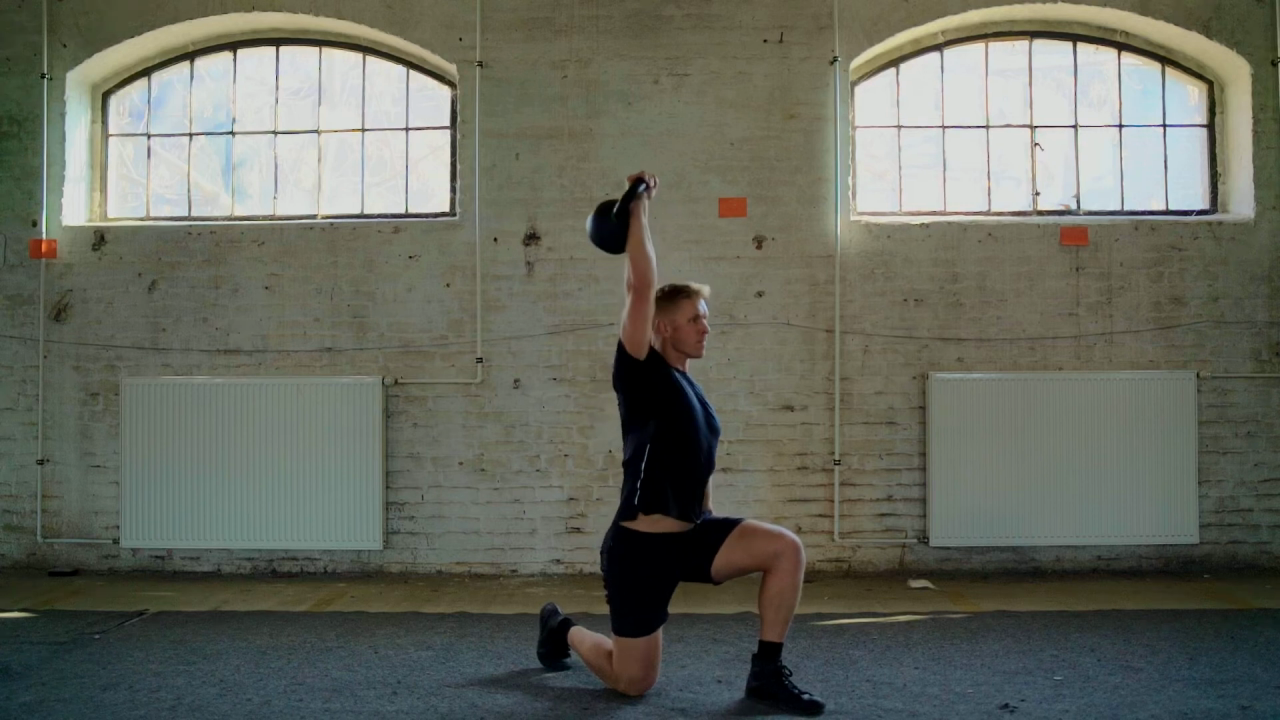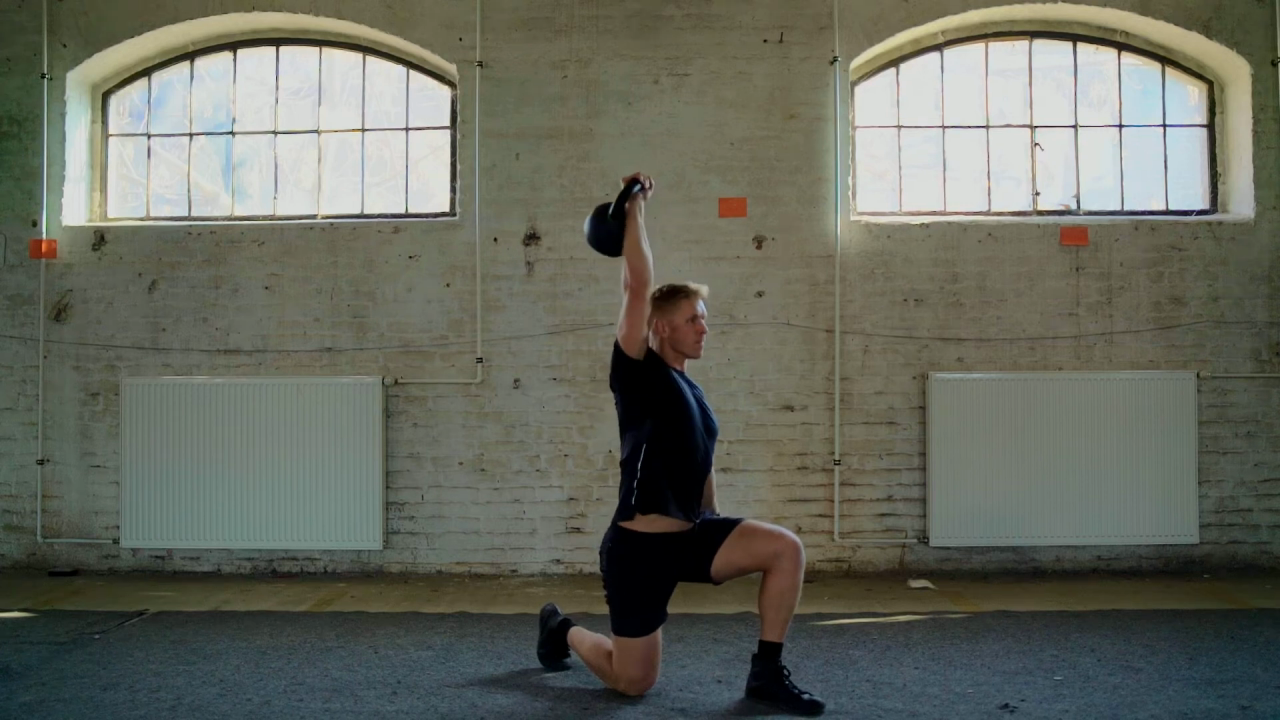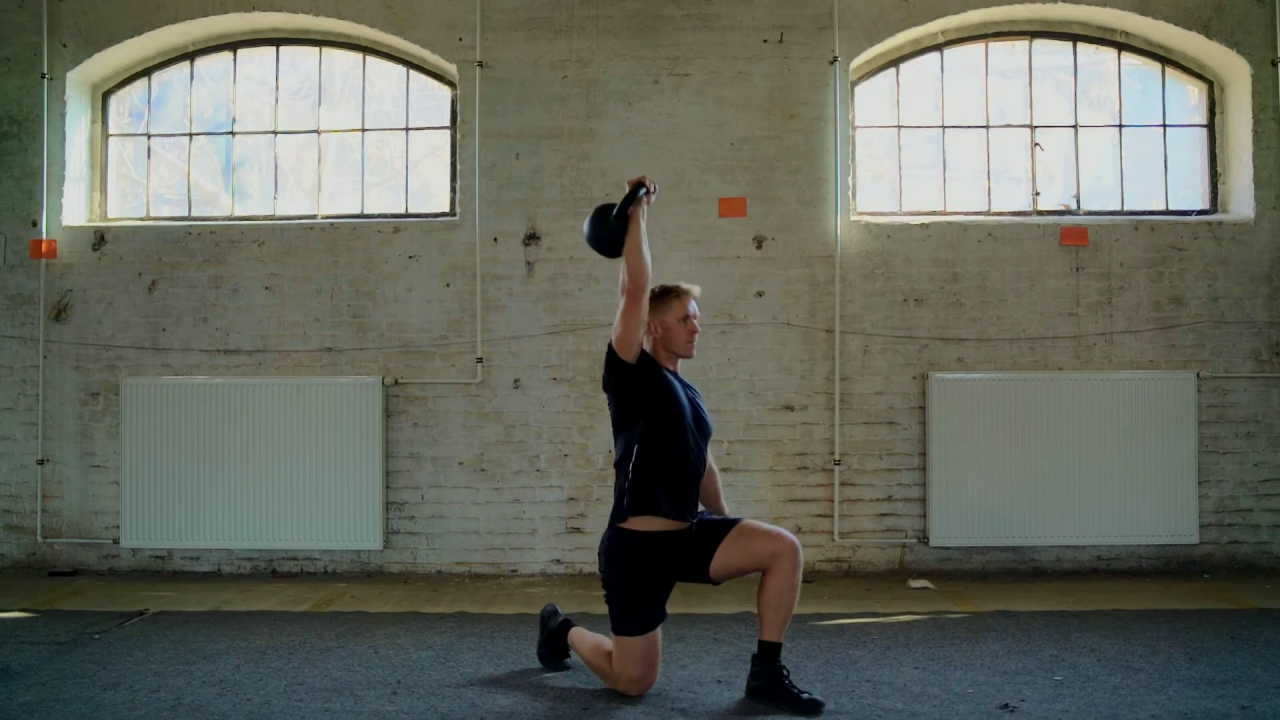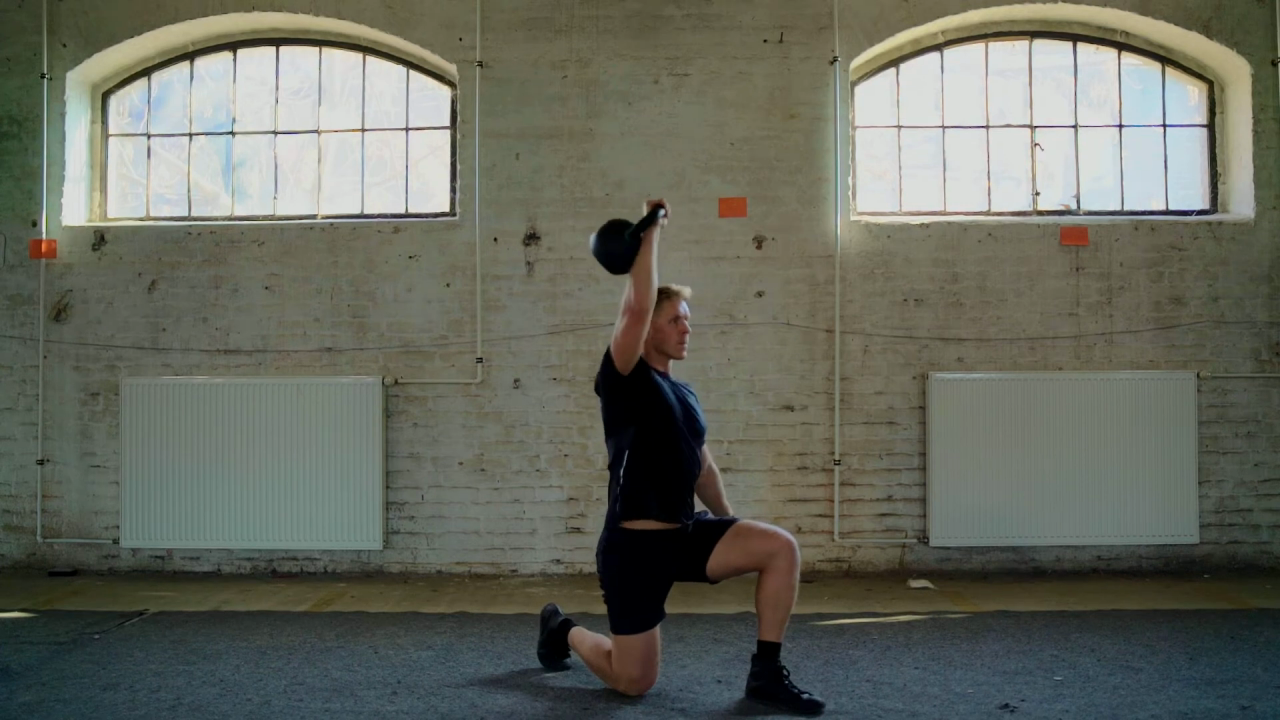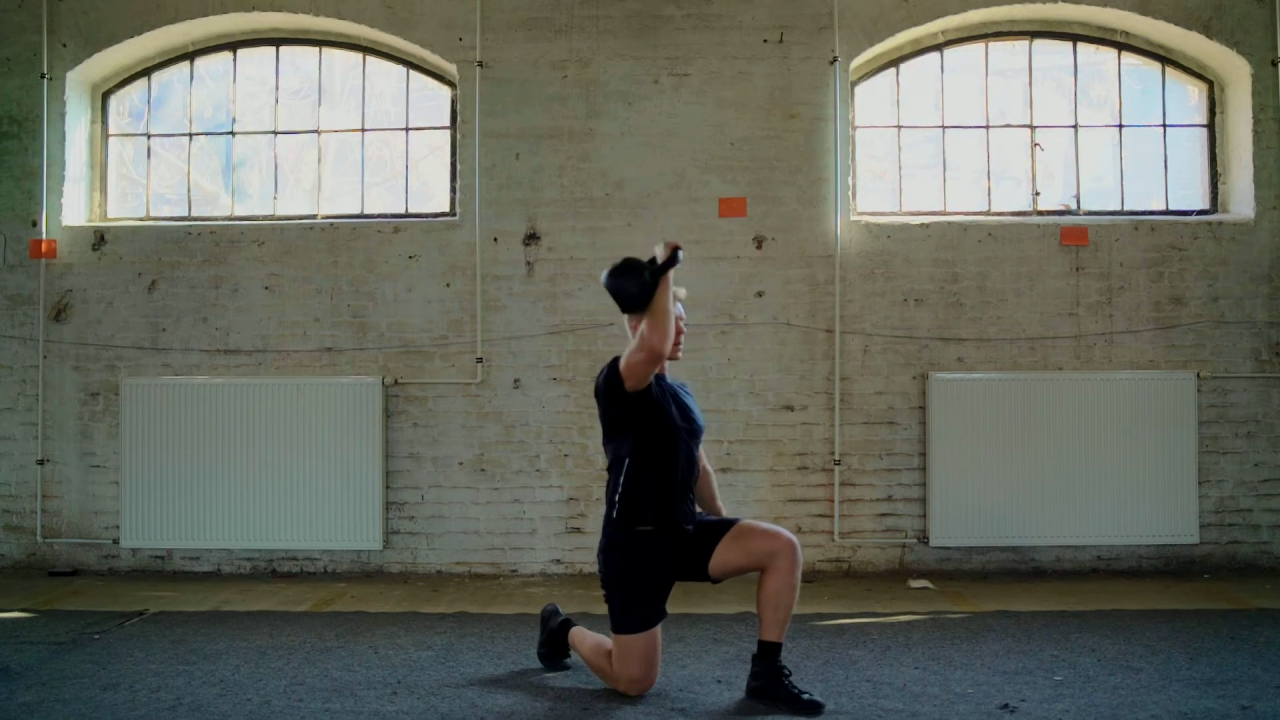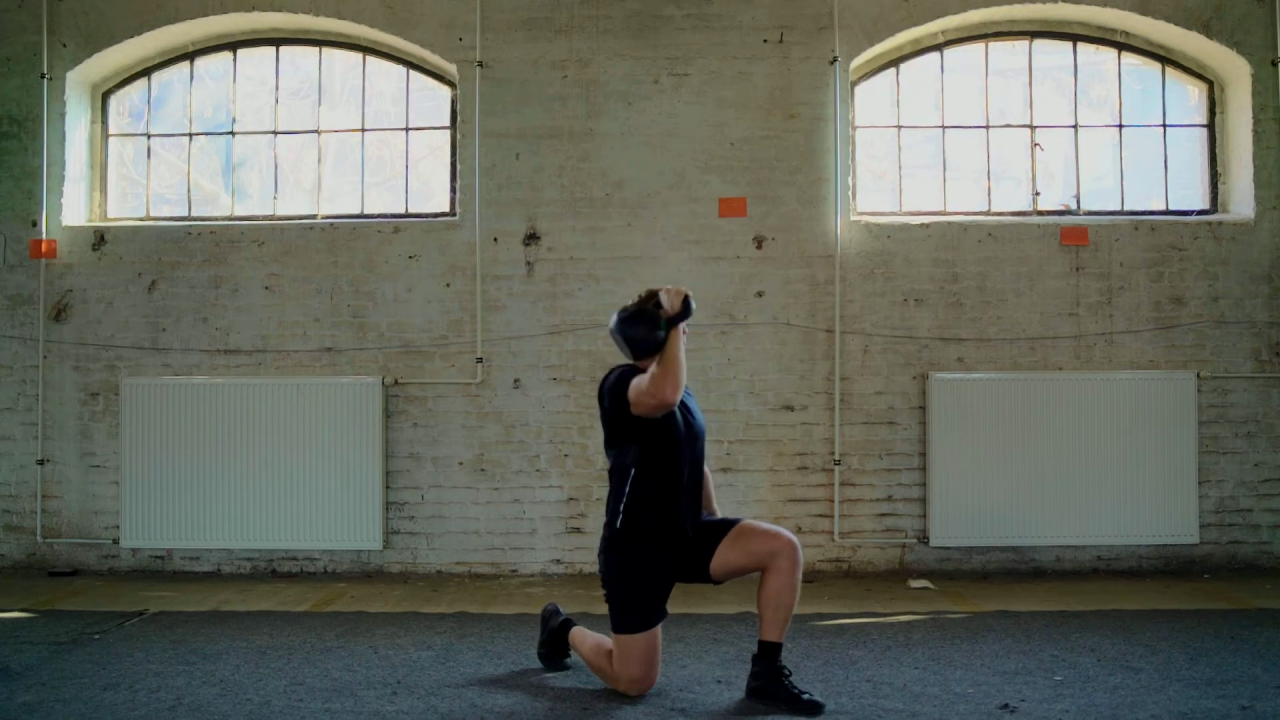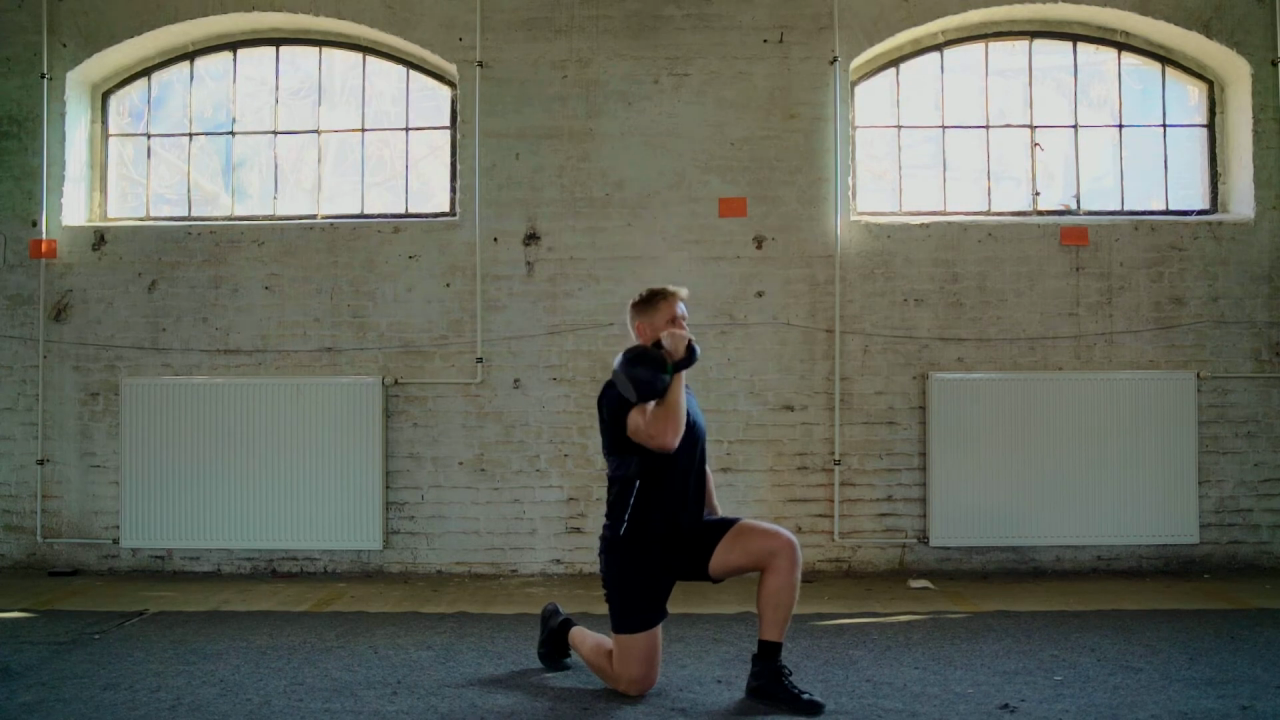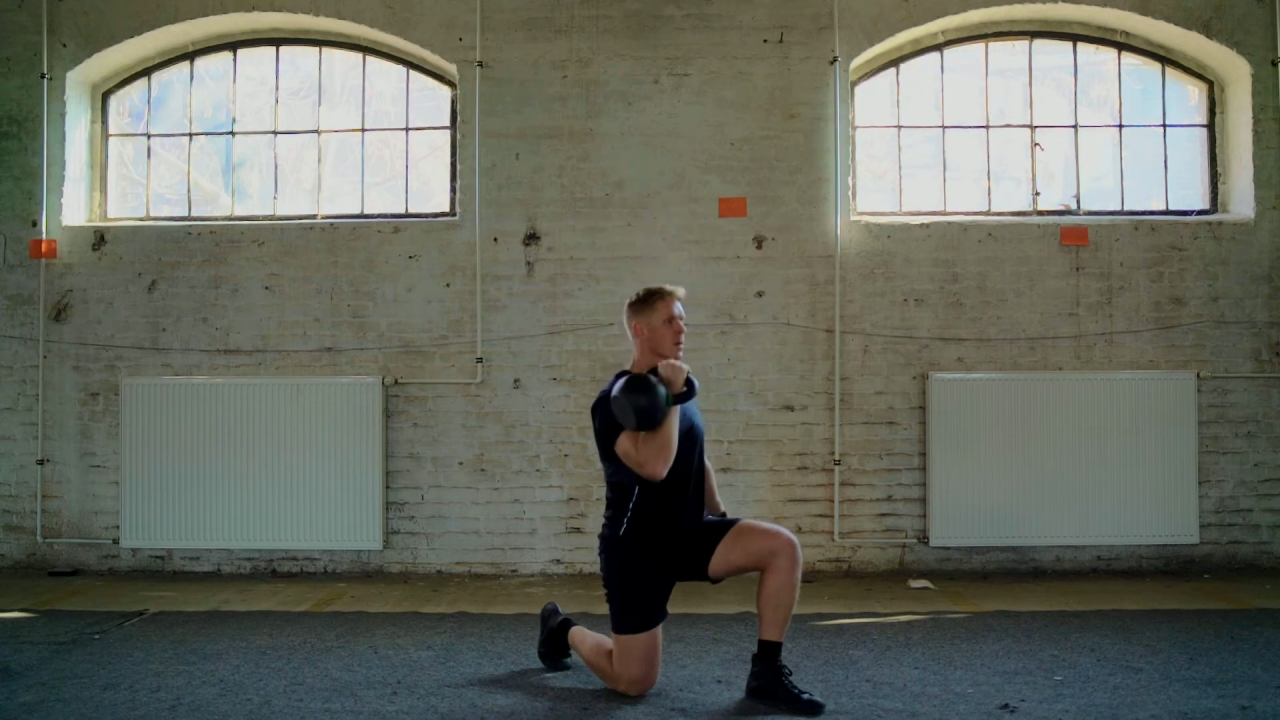
dt=0.2s
person 1, frame 1
left shoulder: (689, 391)
right shoulder: (641, 374)
right elbow: (640, 288)
left wrist: (709, 529)
right wrist: (638, 209)
left hip: (688, 537)
right hip: (640, 548)
left knee: (785, 549)
left ankle: (766, 672)
right ankle: (561, 629)
person 1, frame 2
left shoulder: (689, 391)
right shoulder: (639, 373)
right elbow: (637, 288)
left wrist: (714, 530)
right wrist: (634, 209)
left hip: (688, 537)
right hip: (639, 548)
left knee: (785, 549)
left ankle: (767, 672)
right ankle: (562, 629)
person 1, frame 3
left shoulder: (687, 393)
right shoulder: (630, 374)
right elbow: (634, 290)
left wrist: (726, 526)
right wrist: (637, 211)
left hip: (687, 536)
right hip: (637, 548)
left knee: (783, 549)
left ankle: (766, 673)
right ankle: (562, 630)
person 1, frame 4
left shoulder: (683, 394)
right shoulder: (623, 379)
left elbow: (702, 467)
right elbow: (637, 308)
left wrist: (729, 526)
right wrist: (650, 231)
left hip: (684, 533)
right hip: (635, 547)
left knee: (780, 547)
left ankle: (766, 672)
right ankle: (562, 629)
person 1, frame 5
left shoulder: (680, 393)
right shoulder: (618, 383)
right elbow: (654, 345)
left wrist: (724, 528)
right wrist: (664, 269)
left hip: (684, 533)
right hip: (636, 547)
left knee: (783, 546)
right knee: (634, 682)
left ankle: (766, 673)
right ankle: (562, 630)
person 1, frame 6
left shoulder: (683, 397)
right shoulder: (620, 384)
right elbow: (665, 394)
left wrist: (717, 528)
right wrist: (669, 319)
left hip: (685, 535)
right hip: (636, 548)
left knee: (783, 547)
right knee: (634, 682)
left ankle: (766, 674)
right ankle: (563, 631)
person 1, frame 7
left shoulder: (676, 392)
right shoulder: (621, 392)
right elbow: (666, 439)
left wrist: (718, 524)
right wrist: (674, 365)
left hip: (686, 534)
right hip: (636, 549)
left knee: (782, 547)
right knee: (634, 683)
left ankle: (766, 673)
right ankle: (563, 630)
person 1, frame 8
left shoulder: (675, 391)
right shoulder: (616, 400)
right elbow: (656, 466)
left wrist: (720, 519)
right wrist: (671, 396)
left hip: (686, 533)
right hip: (636, 549)
left knee: (782, 547)
right knee: (635, 682)
left ankle: (766, 672)
right ankle: (563, 630)
